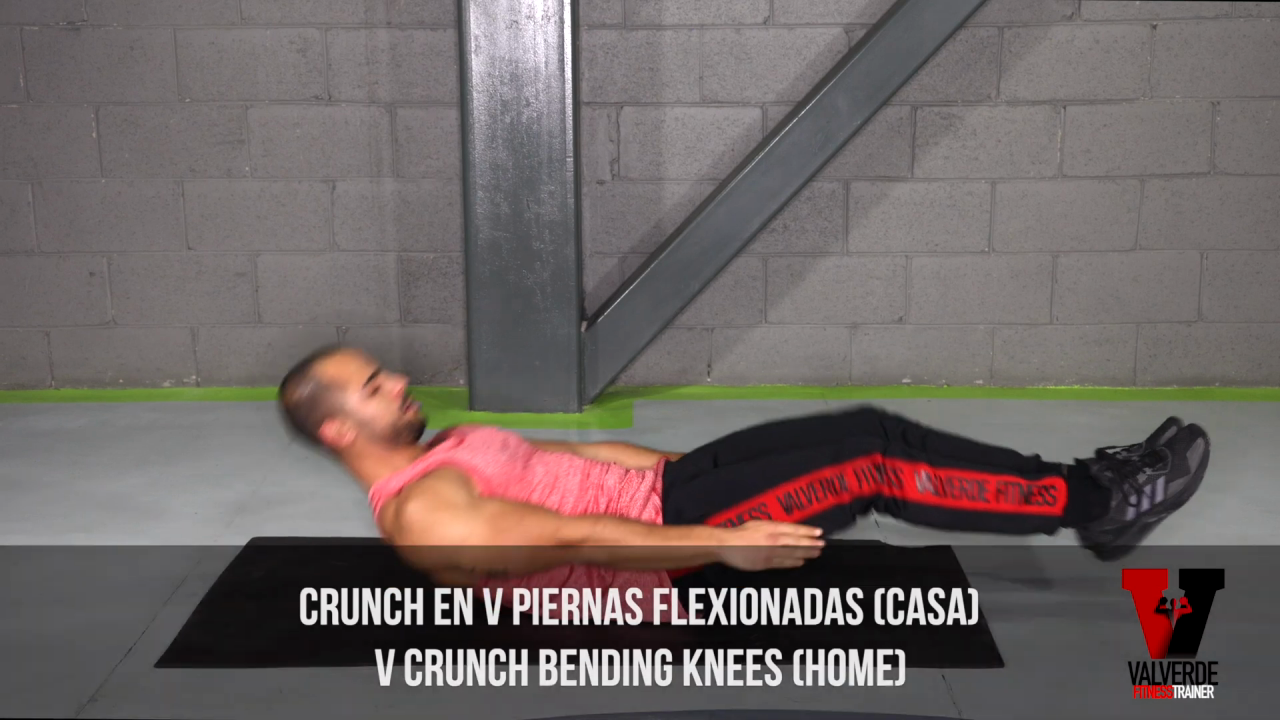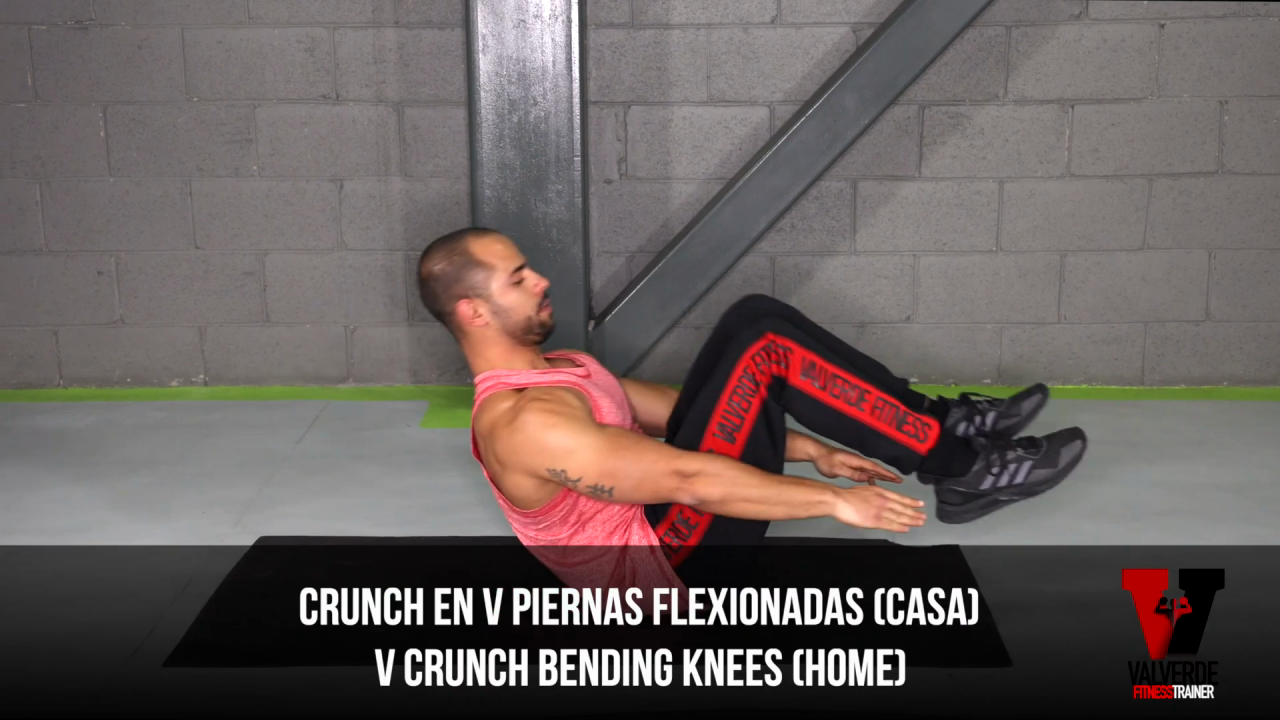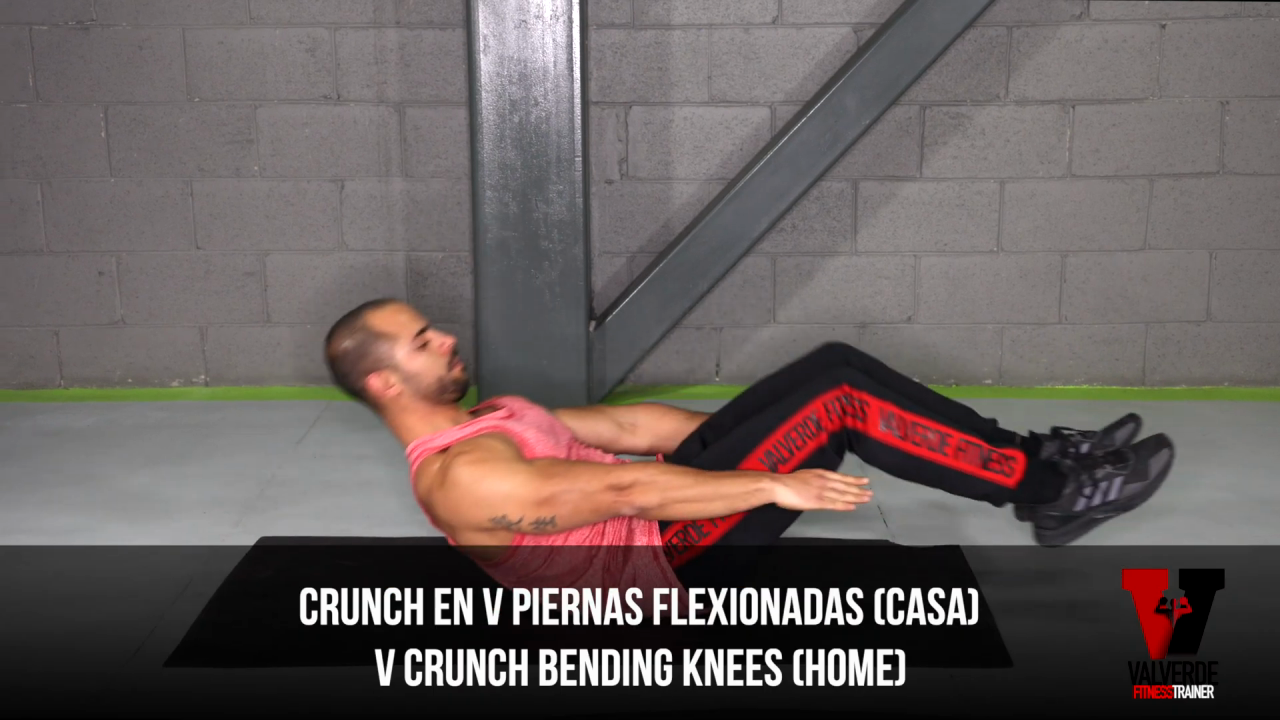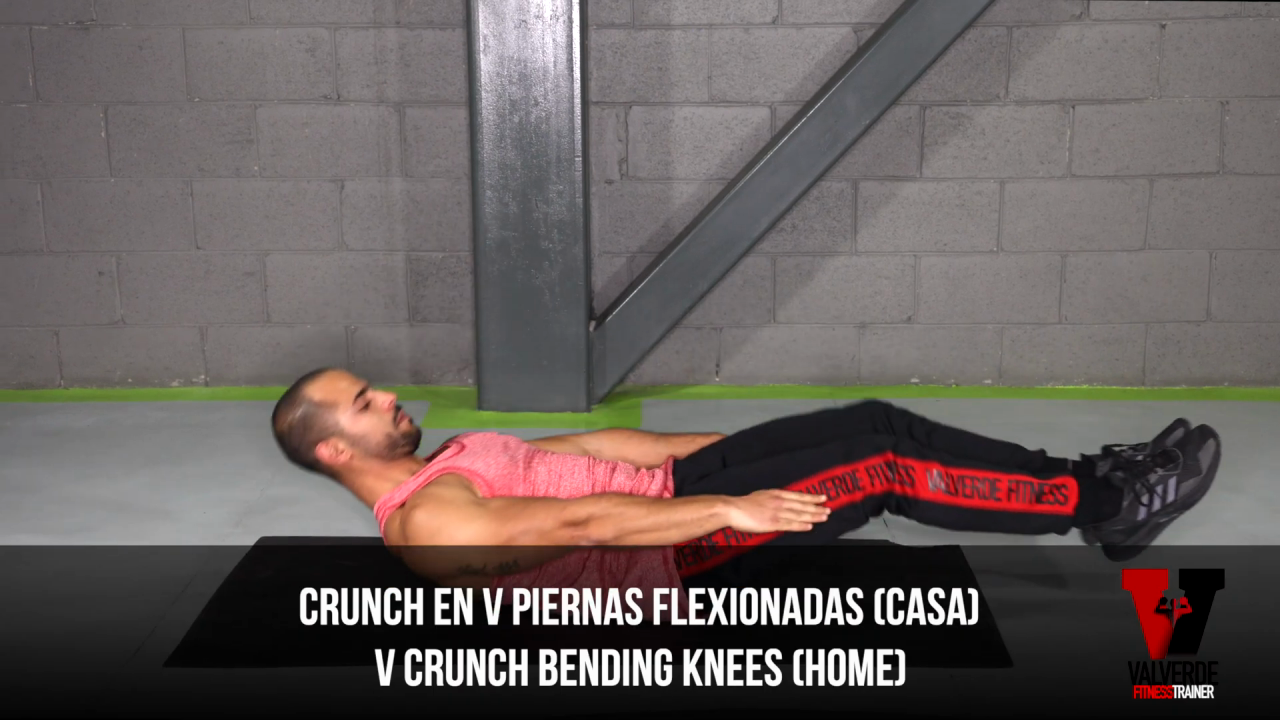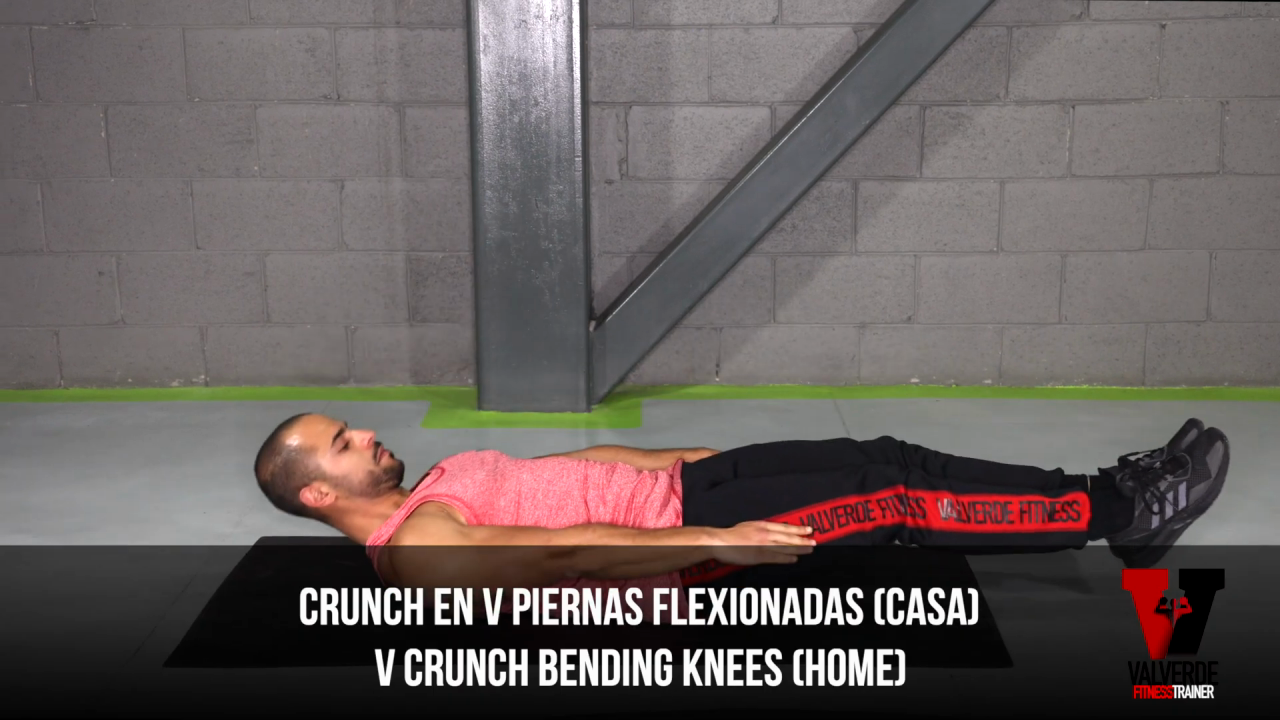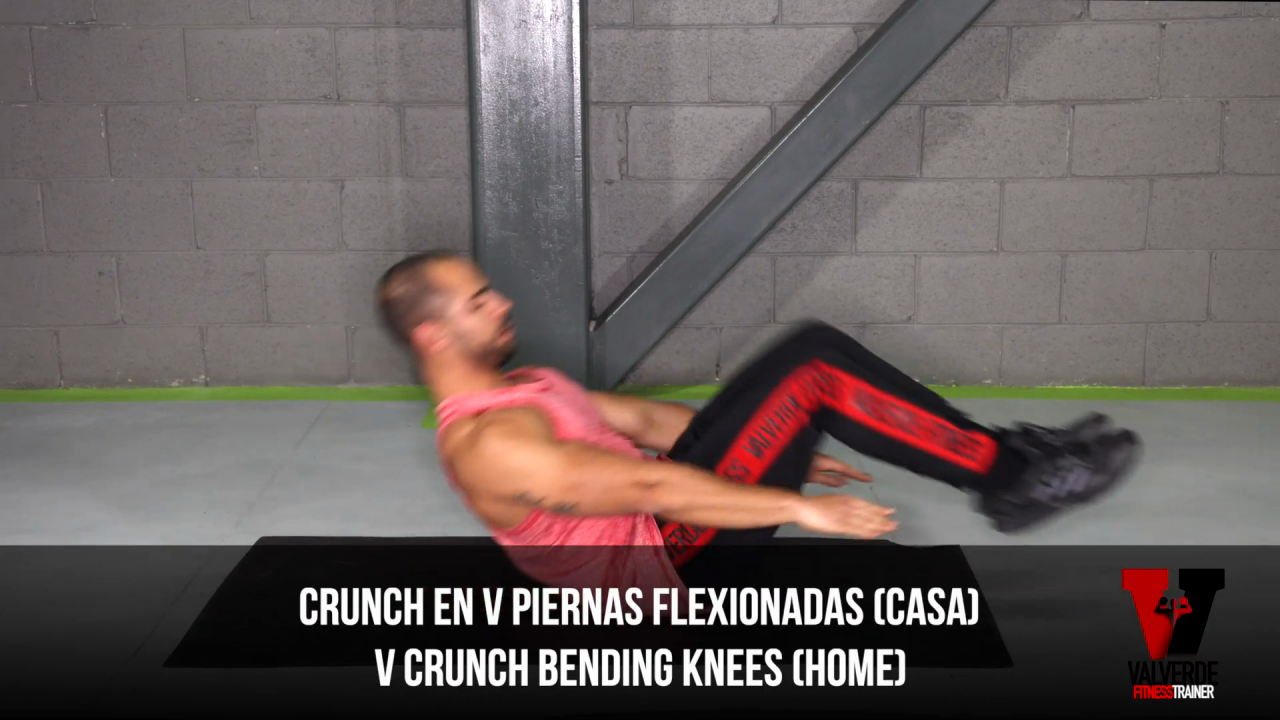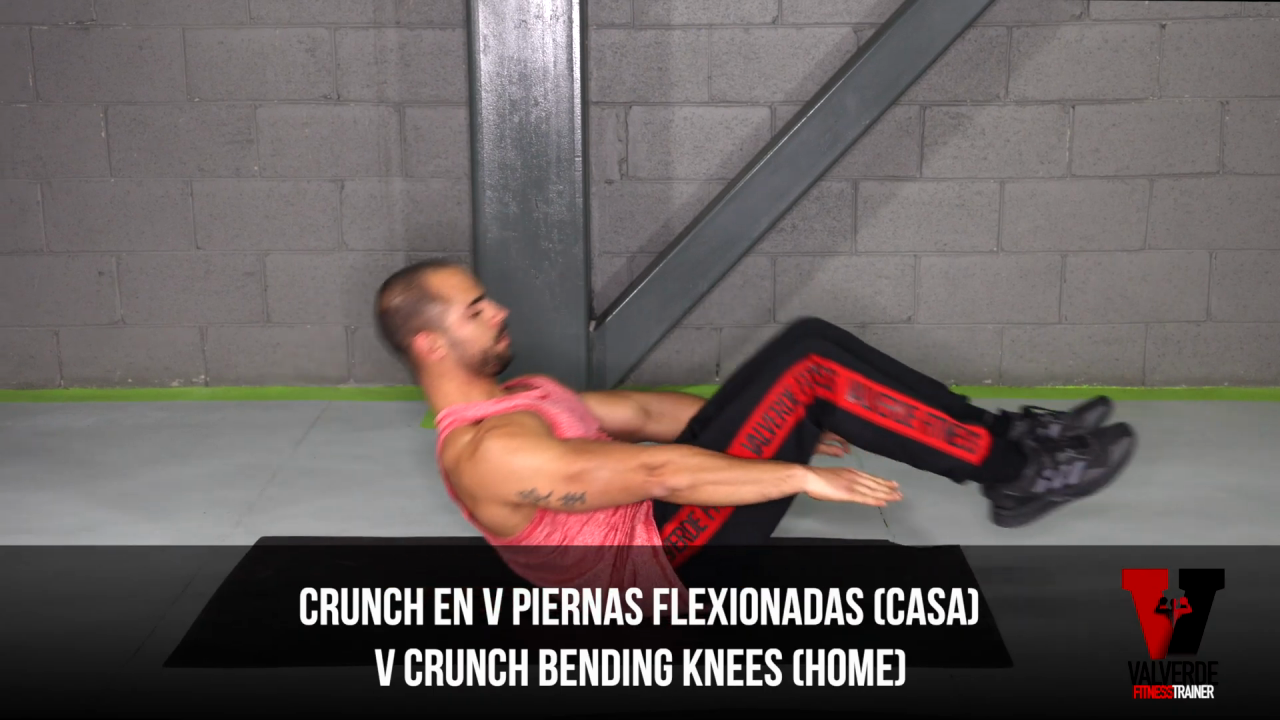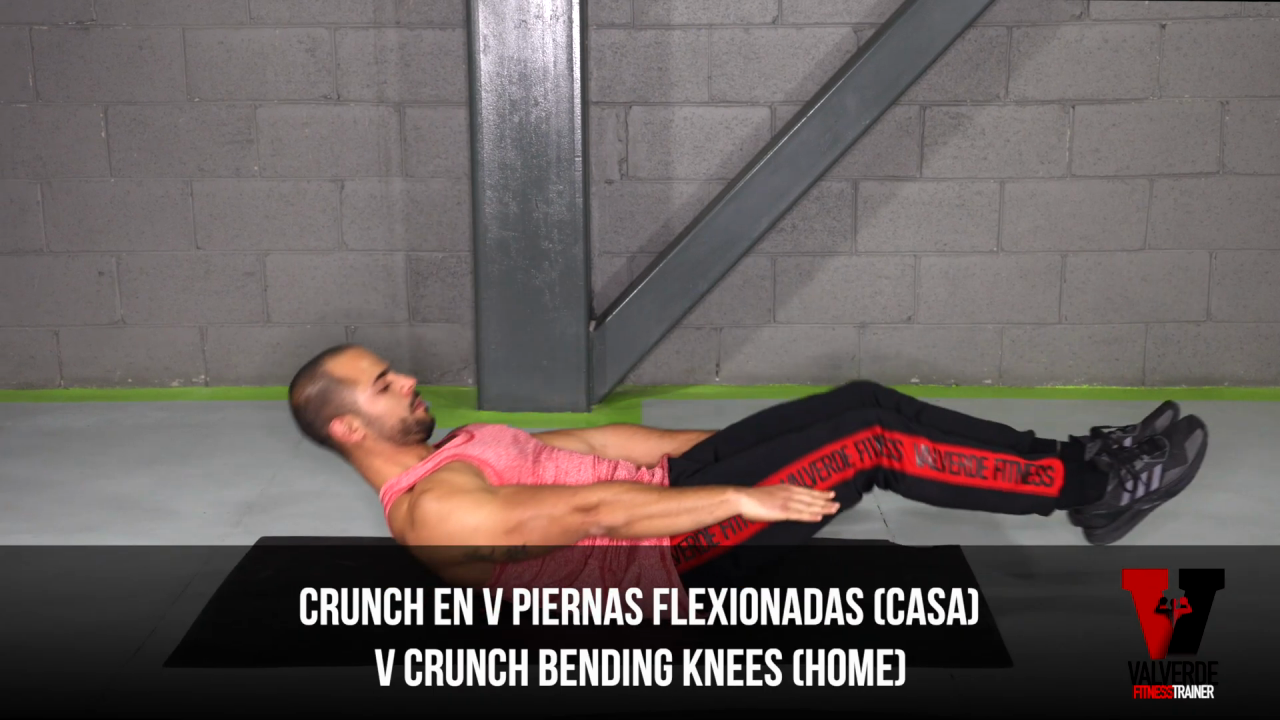
dt=0.5s
person 1, frame 1
left shoulder: (441, 455)
right shoulder: (419, 515)
right elbow: (568, 543)
left wrist: (689, 469)
right wrist: (725, 543)
left hip: (662, 494)
right hip: (660, 564)
left knee: (862, 431)
right knee: (869, 462)
left ankle: (1083, 483)
right ankle: (1093, 509)
person 1, frame 2
left shoulder: (542, 368)
right shoulder: (523, 424)
left elbow: (671, 411)
right elbow: (682, 477)
left wrist: (810, 448)
right wrist: (832, 502)
left hip: (669, 527)
right hip: (668, 568)
left knee: (758, 322)
right knee: (765, 347)
left ankle: (944, 433)
right ankle: (960, 468)
person 1, frame 3
left shoulder: (480, 422)
right shoulder: (461, 480)
left elbow: (622, 425)
right elbow: (619, 493)
left wrist: (754, 429)
right wrist: (772, 484)
left hip: (663, 502)
right hip: (666, 553)
left knee: (834, 368)
right knee: (839, 400)
left ankle: (1038, 461)
right ankle: (1051, 490)
person 1, frame 4
left shoulder: (447, 464)
right shoulder: (425, 523)
left elbow: (587, 448)
right elbow: (579, 527)
left wrist: (718, 449)
right wrist: (732, 506)
left hip: (670, 489)
right hip: (668, 558)
left knee: (871, 423)
right knee: (880, 468)
left ankle: (1089, 483)
right ankle: (1108, 507)
person 1, frame 5
left shoulder: (435, 491)
right shoulder: (412, 549)
right elbow: (567, 554)
left wrist: (682, 461)
right wrist: (717, 543)
left hip: (676, 484)
right hip: (677, 538)
left knee: (883, 458)
right knee: (893, 502)
left ankle: (1106, 496)
right ankle: (1119, 518)
person 1, frame 6
left shoulder: (508, 388)
right shoulder: (486, 447)
left elbow: (647, 420)
right elbow: (644, 489)
left wrist: (784, 440)
right wrist: (796, 508)
left hip: (670, 514)
right hip: (671, 557)
left knee: (814, 350)
right knee: (812, 369)
left ankle: (1002, 461)
right ankle: (1009, 476)
person 1, frame 7
left shoulder: (507, 399)
right shoulder: (489, 455)
left elbow: (645, 411)
right elbow: (651, 472)
left wrist: (787, 425)
right wrist: (800, 476)
left hip: (666, 512)
right hip: (671, 553)
left knee: (809, 344)
right knee: (810, 366)
left ankle: (1006, 444)
right ankle: (1010, 467)
person 1, frame 8
left shoulder: (449, 456)
right shoulder: (433, 511)
left elbow: (589, 444)
right elbow: (591, 515)
left wrist: (721, 447)
right wrist: (740, 498)
left hip: (664, 493)
right hip: (673, 557)
left knee: (860, 406)
right knee: (869, 444)
left ankle: (1076, 466)
right ankle: (1090, 490)
